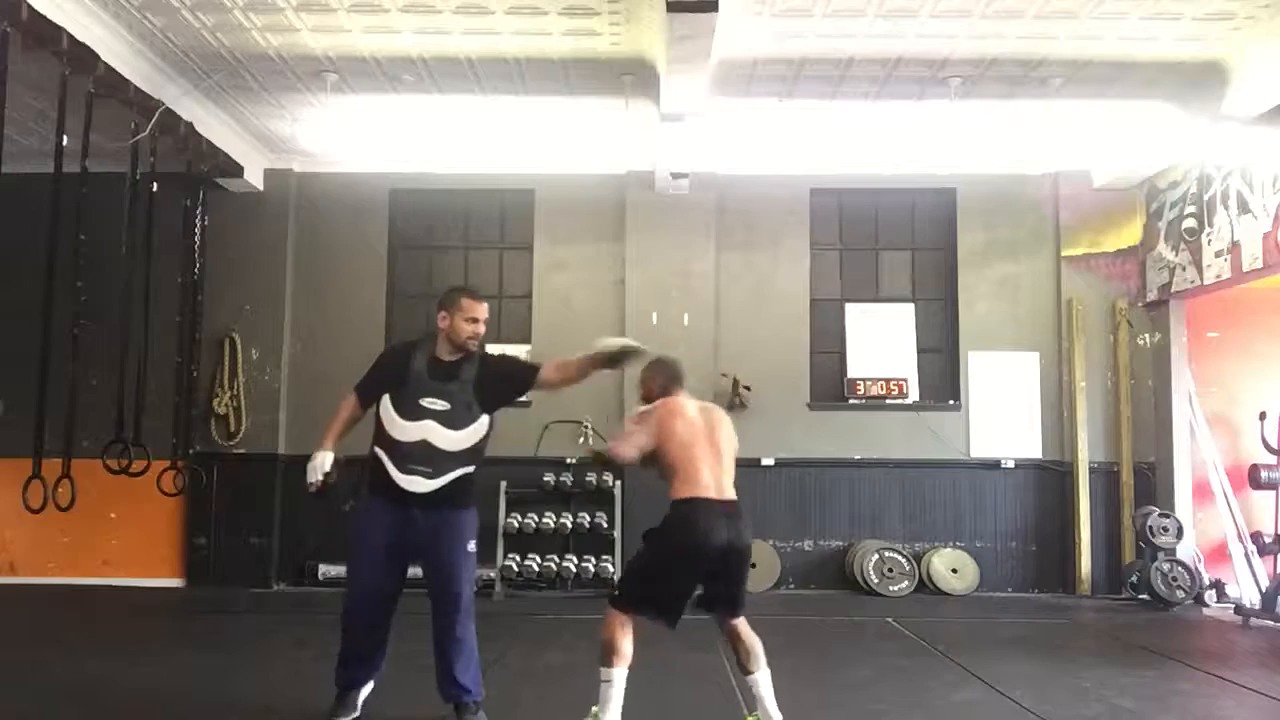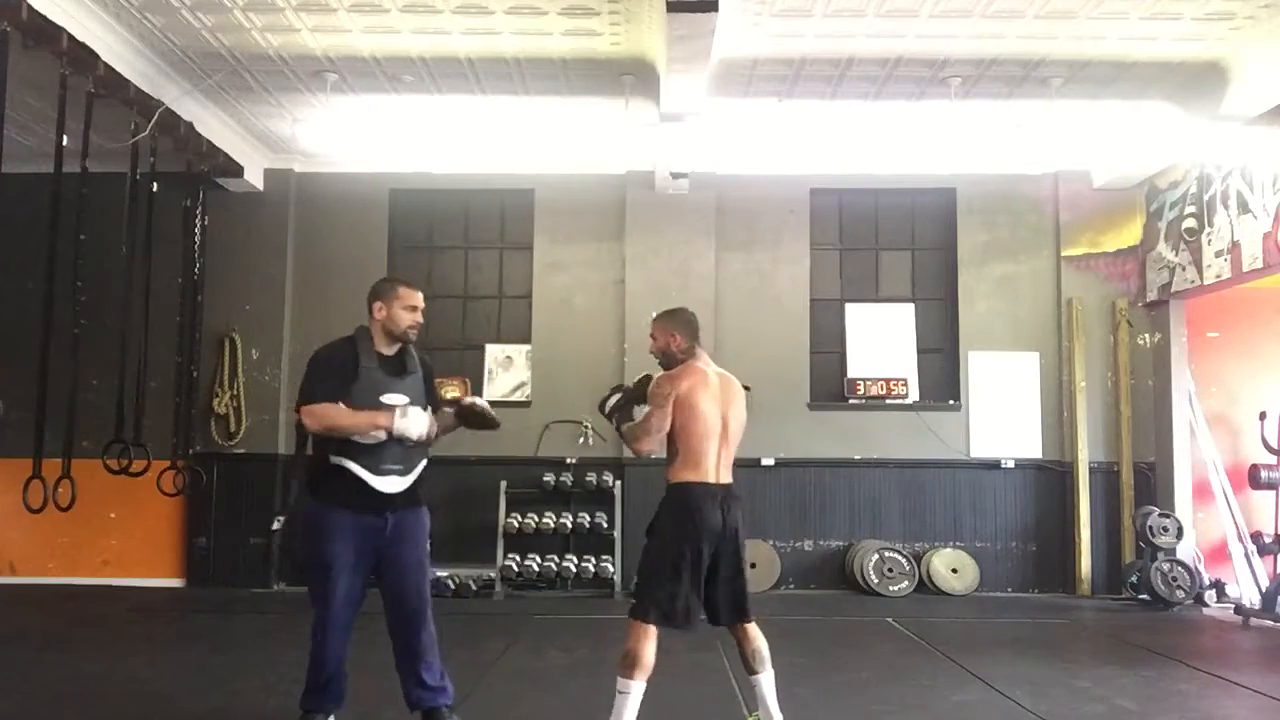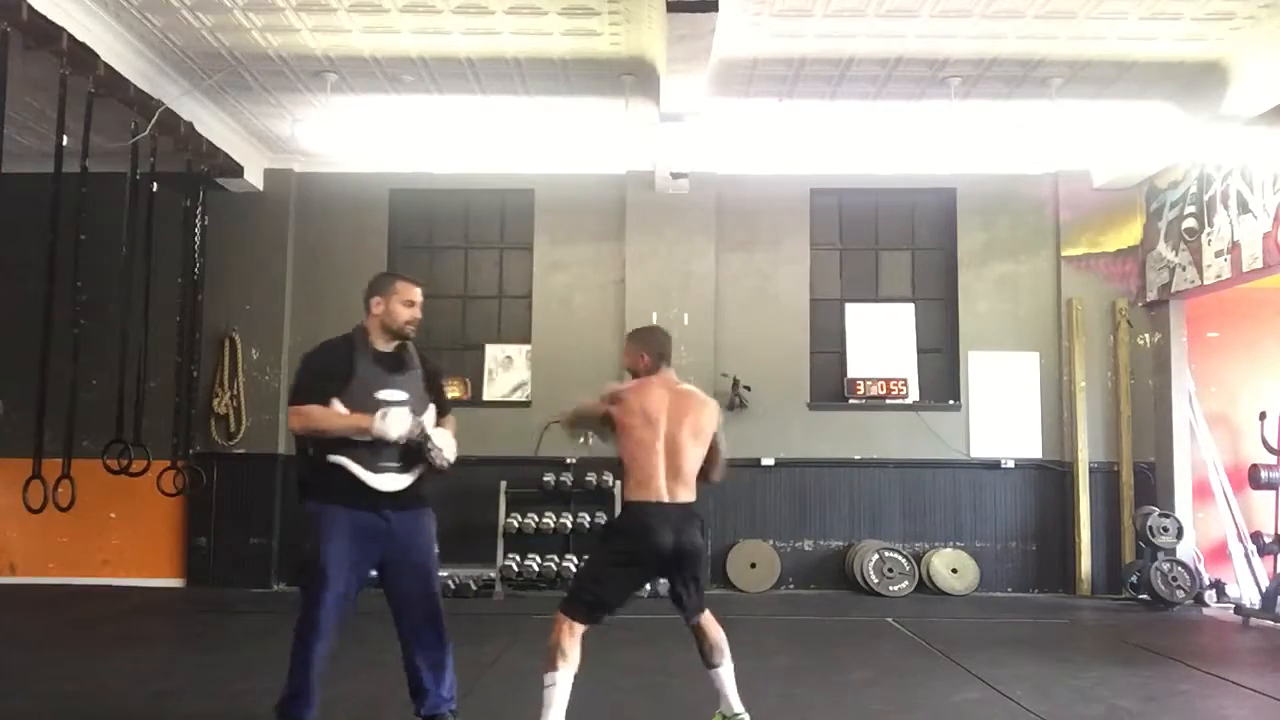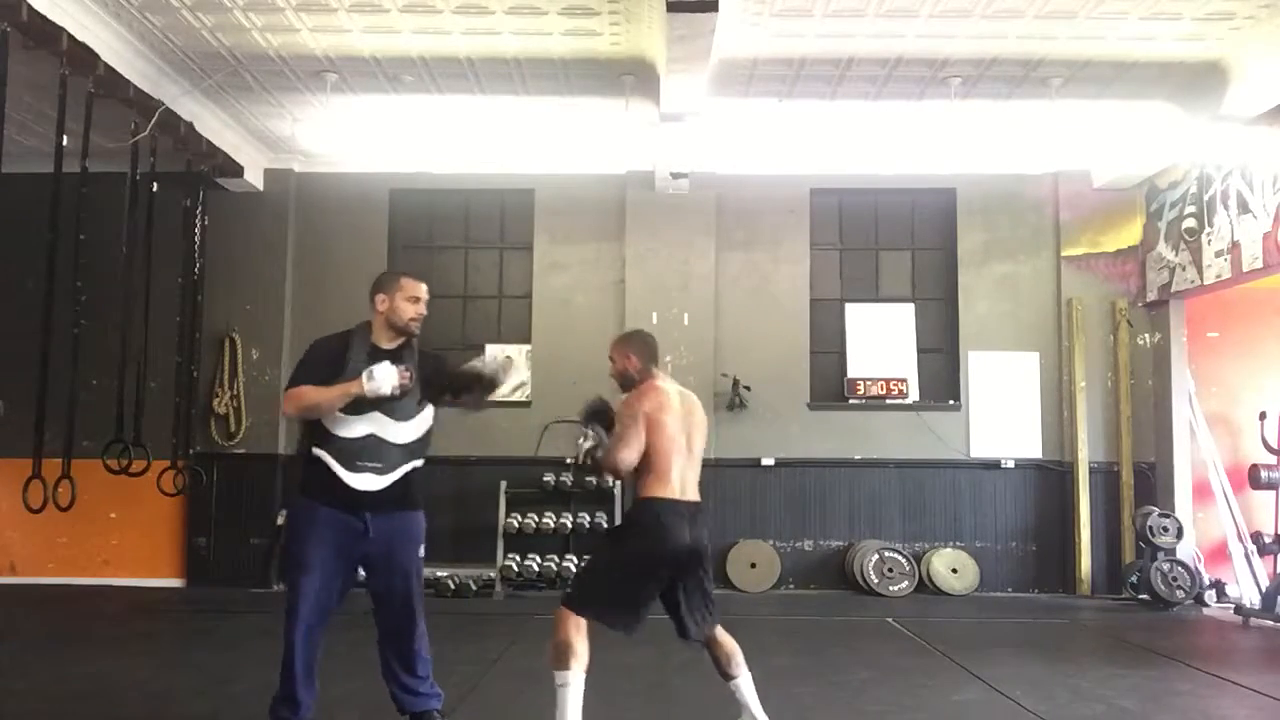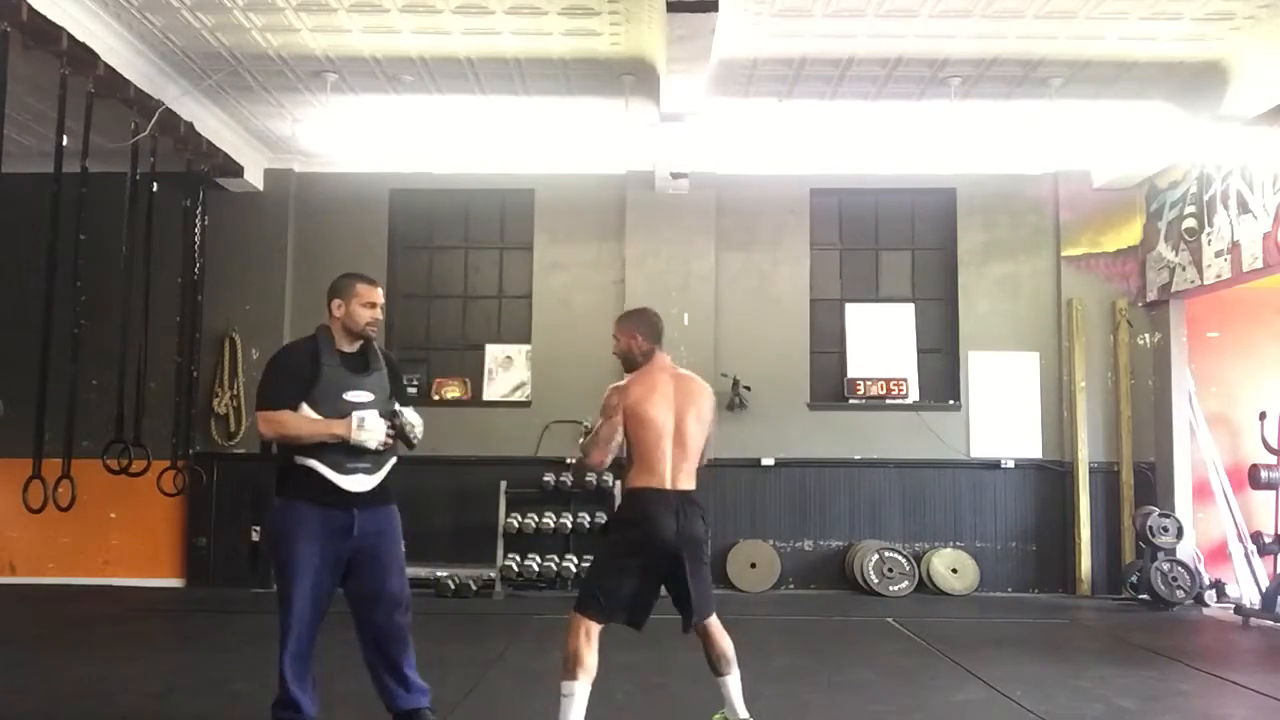
dt=1s
person 1, frame 1
left shoulder: (491, 370)
right shoulder: (399, 359)
left elbow: (551, 374)
right elbow: (358, 398)
left wrist: (602, 357)
right wrist: (326, 448)
left hip: (449, 508)
right hip: (384, 503)
left knee: (453, 604)
right knee: (365, 597)
right ankle: (353, 684)
person 1, frame 2
left shoulder: (418, 366)
right shoulder: (335, 357)
right elbow: (314, 417)
left wrist: (460, 415)
right wrist: (389, 418)
left hip: (405, 511)
right hip: (341, 512)
left knee: (414, 610)
right knee: (333, 613)
person 1, frame 3
left shoulder: (421, 365)
right shoulder: (332, 356)
left elbow: (445, 420)
right elbow: (299, 419)
left wrist: (446, 441)
right wrist: (375, 422)
left hip: (407, 511)
right hip: (340, 510)
left knee: (424, 615)
right knee: (321, 615)
person 1, frame 4
left shoulder: (426, 363)
right shoulder: (332, 350)
left elbow: (468, 386)
right elbow: (293, 404)
left wrist: (482, 377)
right wrist: (363, 385)
left hip: (396, 512)
right hip: (327, 509)
left knee: (403, 614)
right knee: (307, 612)
person 1, frame 5
left shoulder: (384, 362)
right shoulder: (297, 358)
right elbow: (269, 423)
left wrist: (407, 422)
right wrist: (347, 427)
left hip: (375, 509)
right hip: (308, 510)
left knee: (389, 609)
right knee: (300, 616)
person 2, frame 1
left shoulder: (655, 413)
right shoulder: (718, 414)
left elbow: (618, 451)
left wrist: (638, 440)
left hip: (692, 521)
right hip: (733, 521)
left knee: (619, 614)
right knee: (733, 620)
person 2, frame 2
left shoulder: (670, 381)
right shoulder: (734, 387)
left elbow: (644, 444)
left wrist: (620, 413)
left hip: (687, 504)
right hip: (727, 504)
left knee: (645, 620)
right knee: (739, 618)
person 2, frame 3
left shoulder: (625, 395)
right shoulder: (707, 406)
left elbow: (572, 420)
right elbow: (714, 474)
left hip: (639, 525)
right hip: (686, 525)
left knee: (569, 623)
right knee: (698, 615)
person 2, frame 4
left shoulder: (638, 399)
right shoulder: (692, 402)
left elbow: (621, 462)
left wrist: (599, 450)
left hip: (653, 522)
right hip: (692, 525)
left knee: (571, 618)
right knee: (707, 628)
person 2, frame 5
left shoulder: (624, 391)
right shoulder: (702, 390)
left elbow: (596, 460)
left wrist: (590, 440)
left hip: (642, 515)
right hip: (688, 515)
left knee: (585, 624)
right knee: (705, 620)
